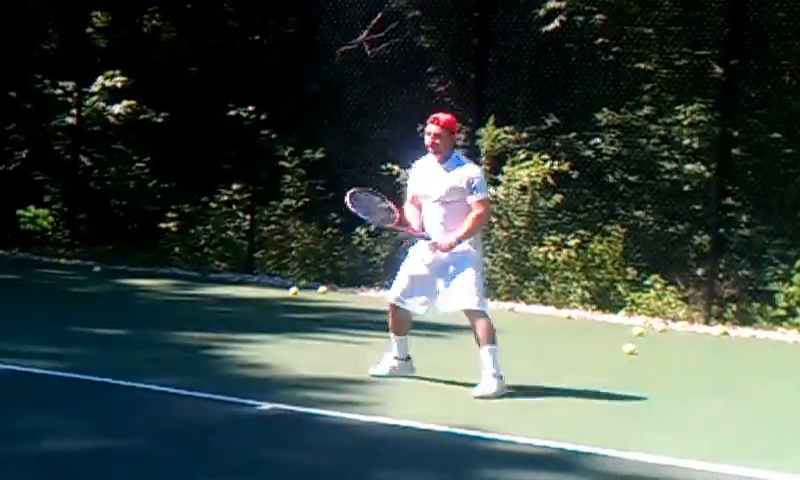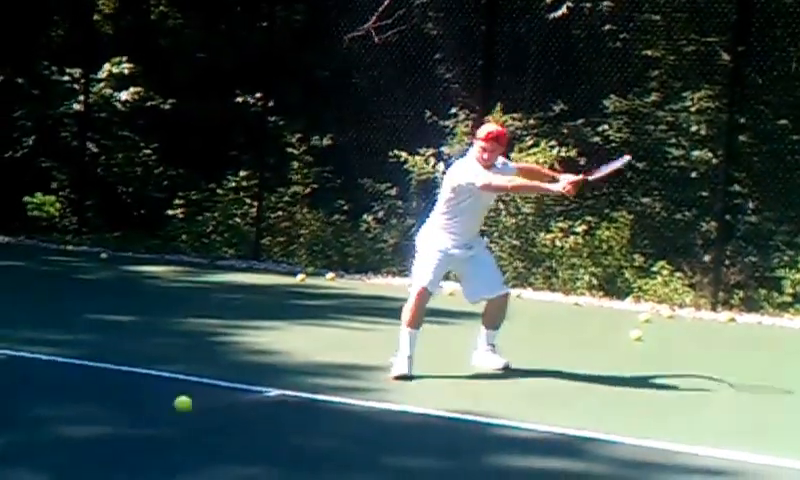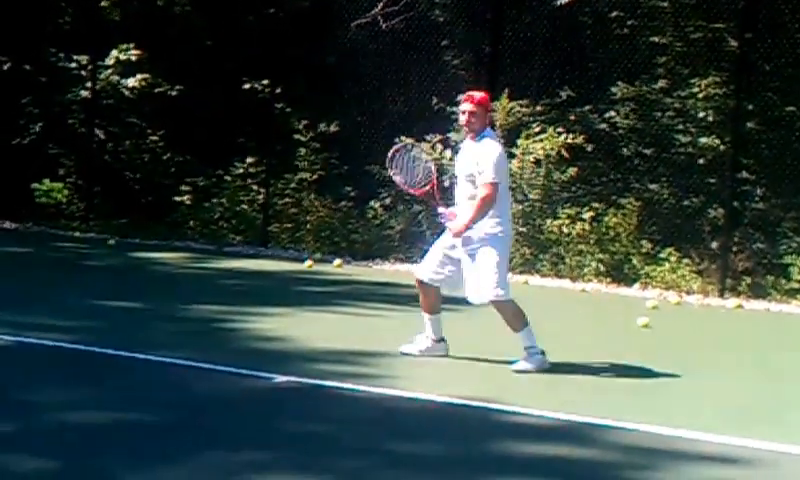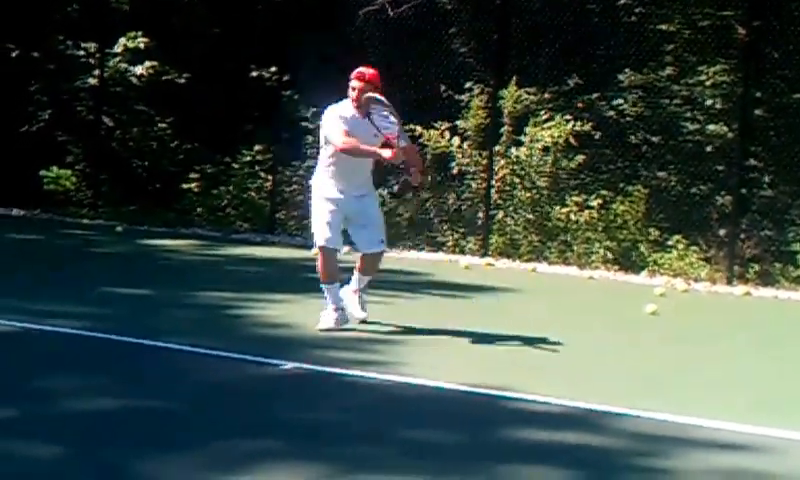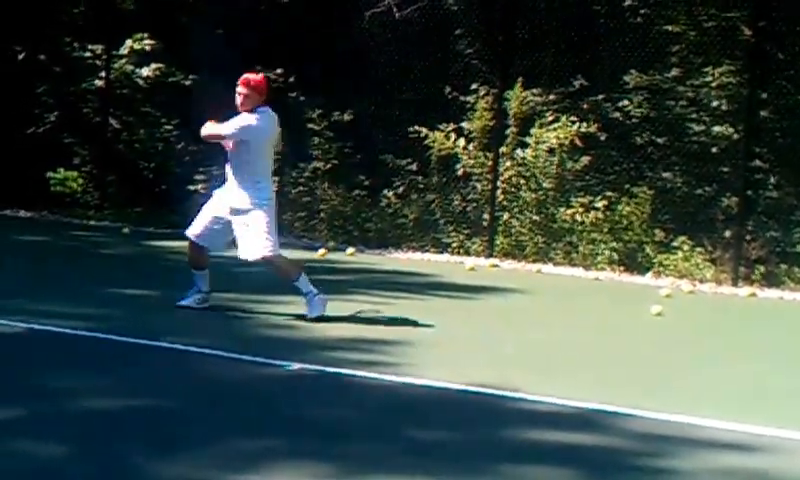
dt=1s
person 1, frame 1
left shoulder: (469, 171)
right shoulder: (420, 168)
left elbow: (481, 213)
right elbow: (411, 204)
left wrist: (454, 241)
right wrist: (413, 223)
left hip: (462, 251)
right hip: (426, 250)
left knee: (474, 309)
right knee: (396, 304)
left ankle: (492, 375)
right ankle: (401, 359)
person 1, frame 2
left shoulder: (497, 166)
right shoulder: (465, 170)
left elbow: (524, 169)
right elbow: (508, 186)
left wrist: (558, 177)
right wrist: (552, 188)
left hip: (470, 245)
right hip: (437, 241)
left knee: (499, 295)
right knee: (421, 292)
left ankle: (484, 350)
right ankle: (404, 356)
person 1, frame 3
left shoulder: (490, 150)
right shoulder: (467, 144)
left elbow: (488, 195)
left wrist: (465, 226)
right wrist: (455, 212)
left hip: (490, 234)
right hip: (460, 229)
left knee: (497, 296)
right knee: (425, 279)
left ankle: (534, 353)
right ankle: (434, 340)
person 1, frame 4
right shoulder: (335, 114)
left elbow: (407, 149)
right elbow: (343, 144)
left wrist: (416, 171)
right wrist: (380, 153)
left hip: (362, 194)
right hip: (328, 191)
left knee: (375, 252)
right knee: (327, 247)
left ankle: (355, 292)
right ankle: (334, 307)
person 1, frame 5
left shoulder: (248, 123)
right shoulder: (268, 117)
left elbow: (207, 131)
right elbow: (275, 144)
left wrist: (212, 127)
left hip: (253, 199)
right hip: (231, 193)
left knee: (266, 254)
right knee: (197, 240)
left ankle: (313, 295)
right ankle: (202, 291)
